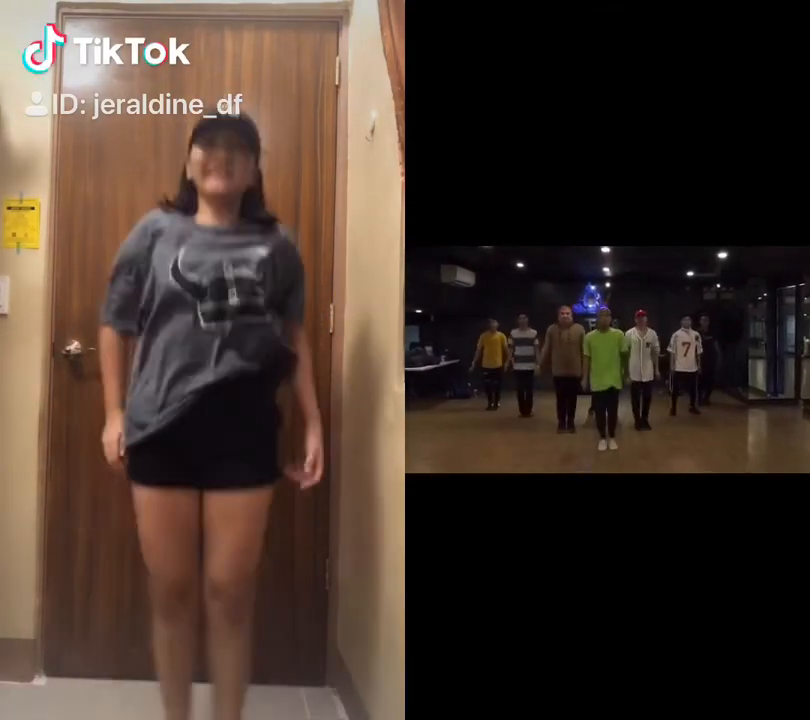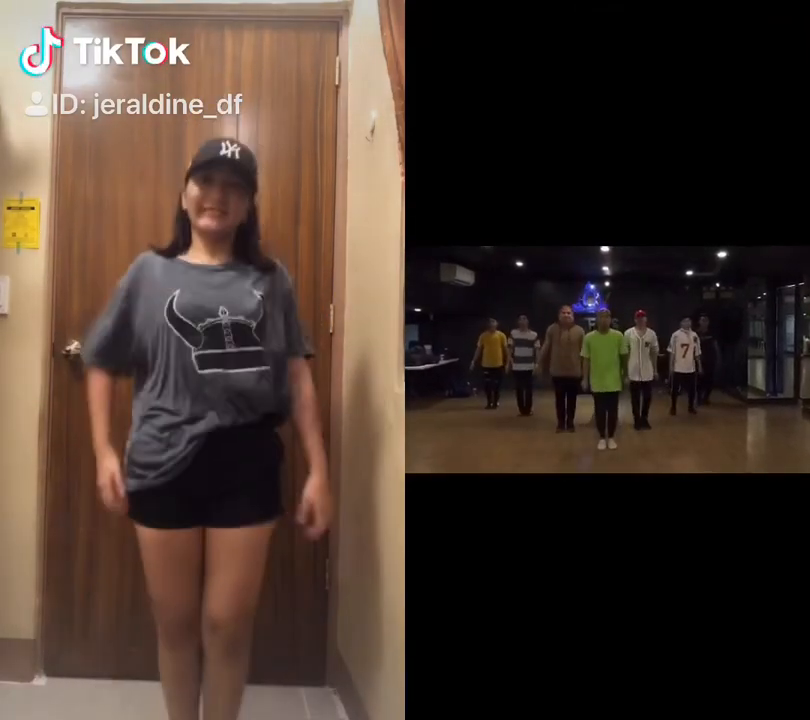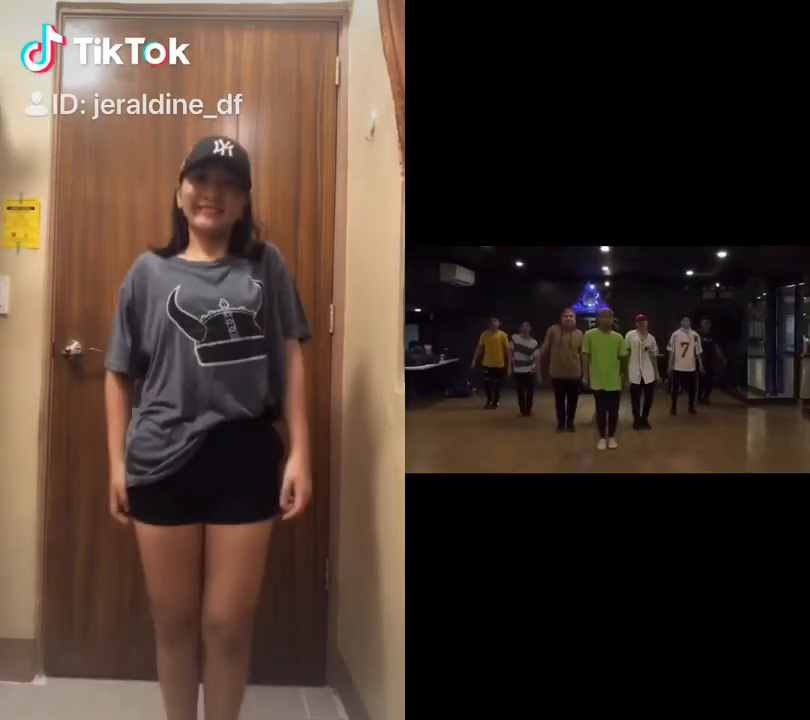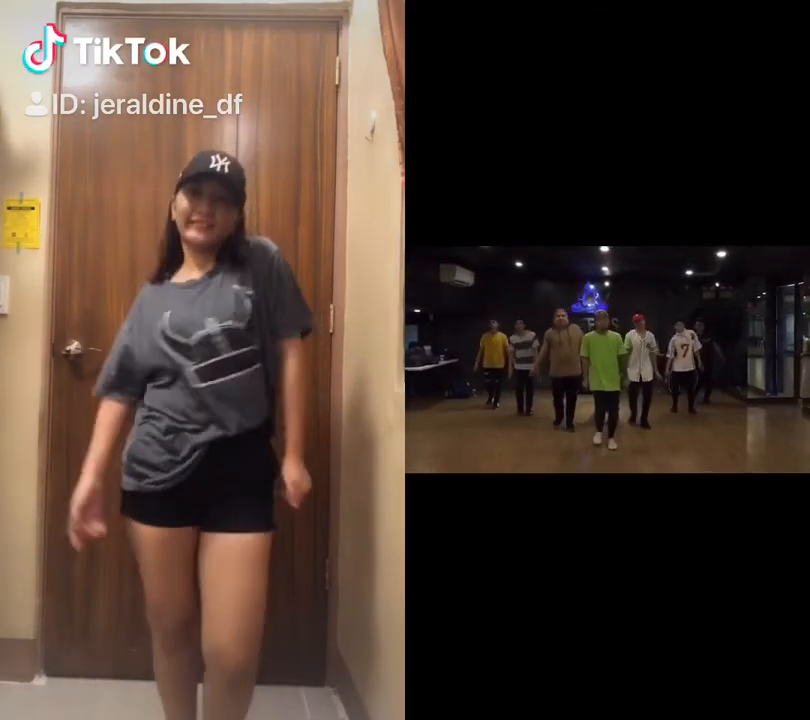
dt=0.2s
person 1, frame 1
left shoulder: (276, 244)
right shoulder: (155, 231)
left elbow: (295, 337)
right elbow: (114, 324)
left wrist: (313, 425)
right wrist: (114, 412)
left hip: (244, 424)
right hip: (161, 425)
left knee: (230, 592)
right knee: (170, 592)
person 1, frame 2
left shoulder: (269, 278)
right shoulder: (149, 272)
left elbow: (298, 373)
right elbow: (100, 365)
left wrist: (319, 469)
right wrist: (104, 452)
left hip: (246, 464)
right hip: (163, 466)
left knee: (228, 624)
right knee: (175, 624)
person 1, frame 3
left shoulder: (266, 265)
right shoulder: (149, 272)
left elbow: (291, 360)
right elbow: (119, 375)
left wrist: (300, 453)
right wrist: (117, 463)
left hip: (245, 460)
right hip: (163, 462)
left knee: (229, 623)
right knee: (173, 622)
person 1, frame 4
left shoulder: (261, 264)
right shoulder: (153, 297)
left elbow: (289, 356)
right elbow: (117, 391)
left wrist: (294, 454)
right wrist: (90, 477)
left hip: (240, 472)
right hip: (159, 473)
left knee: (233, 650)
right knee: (170, 627)
